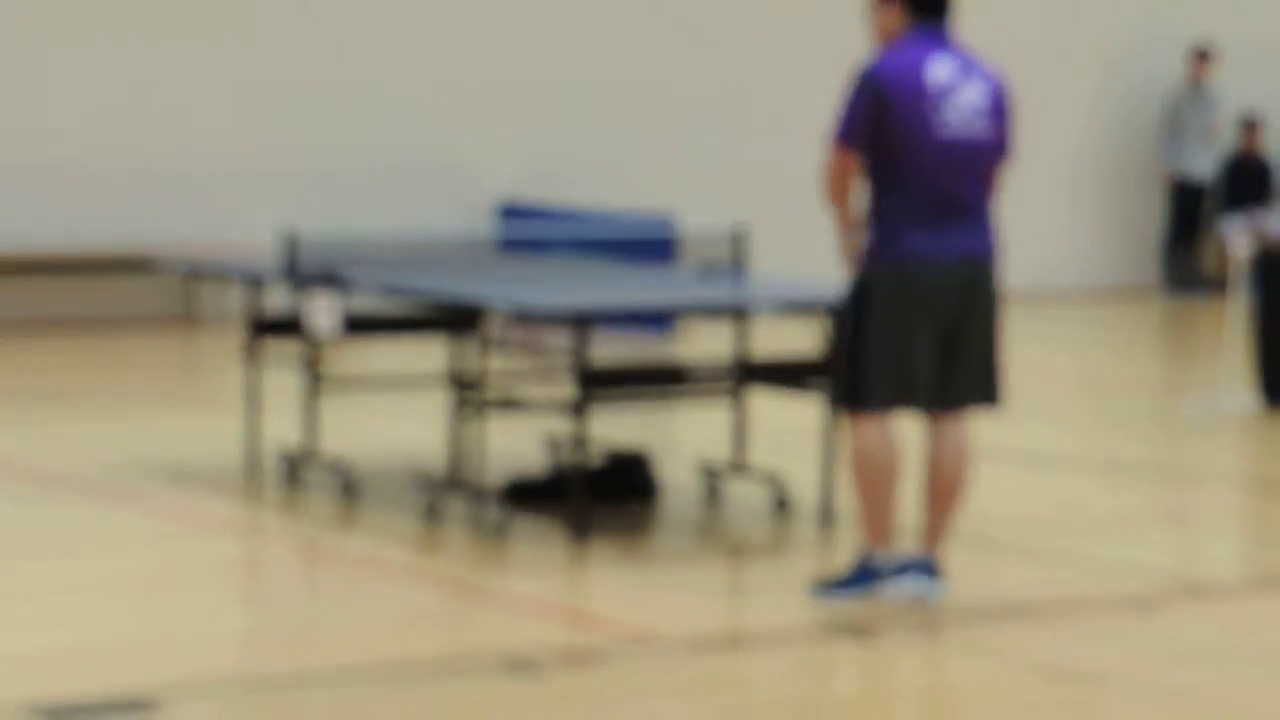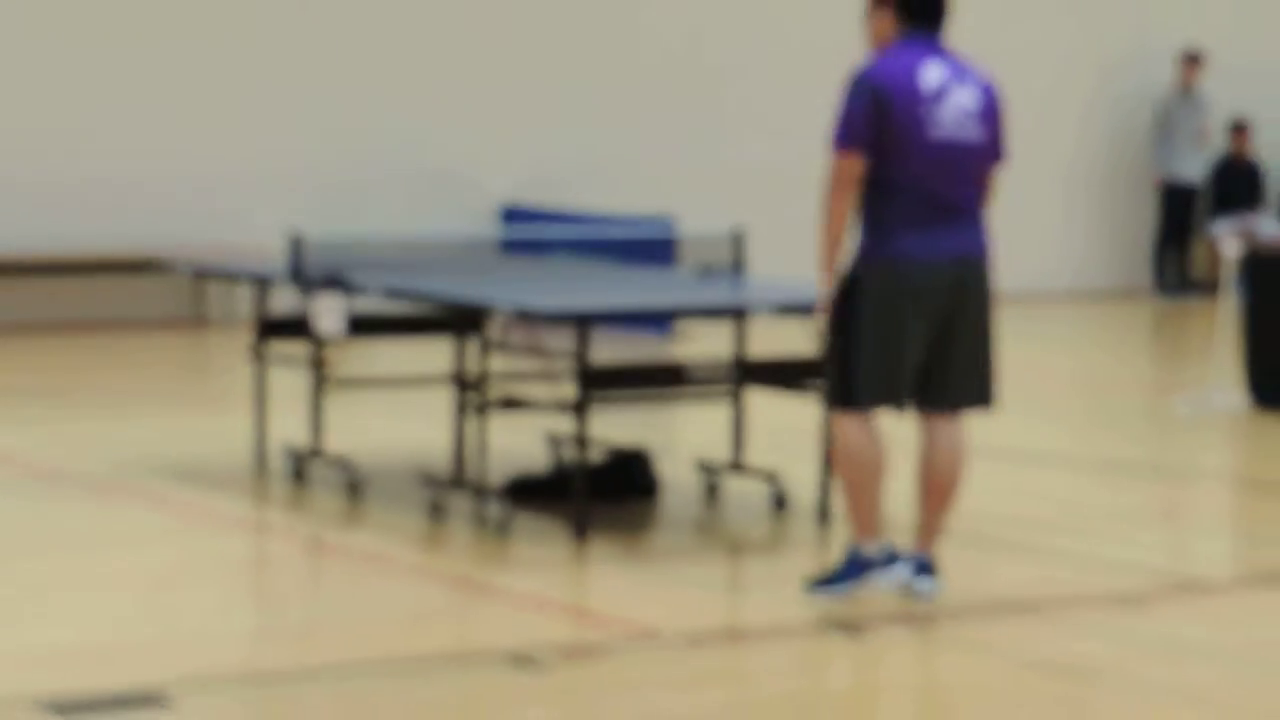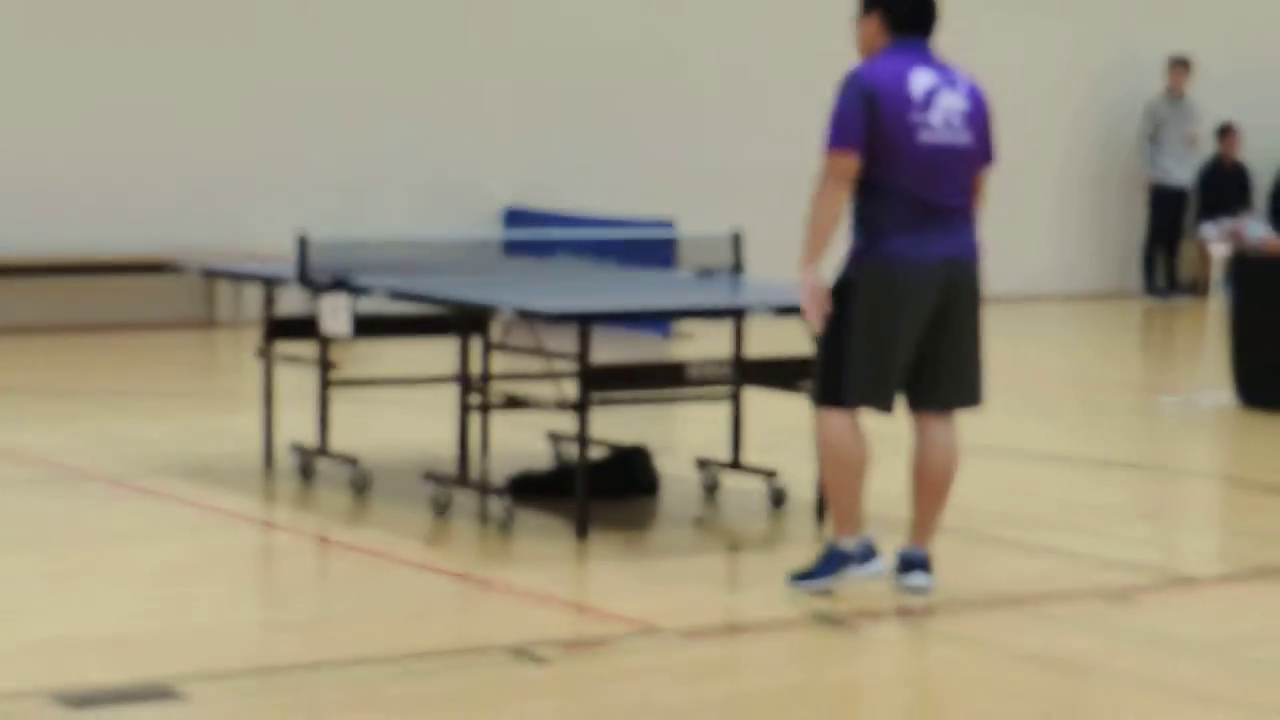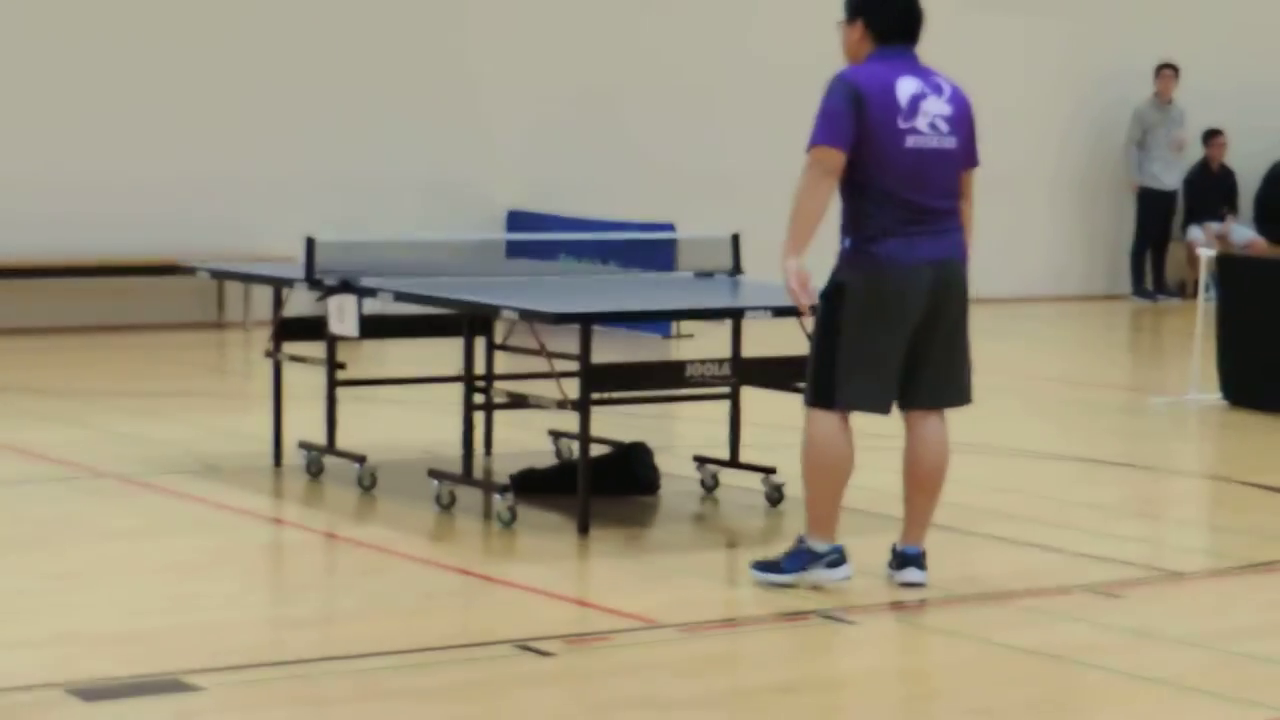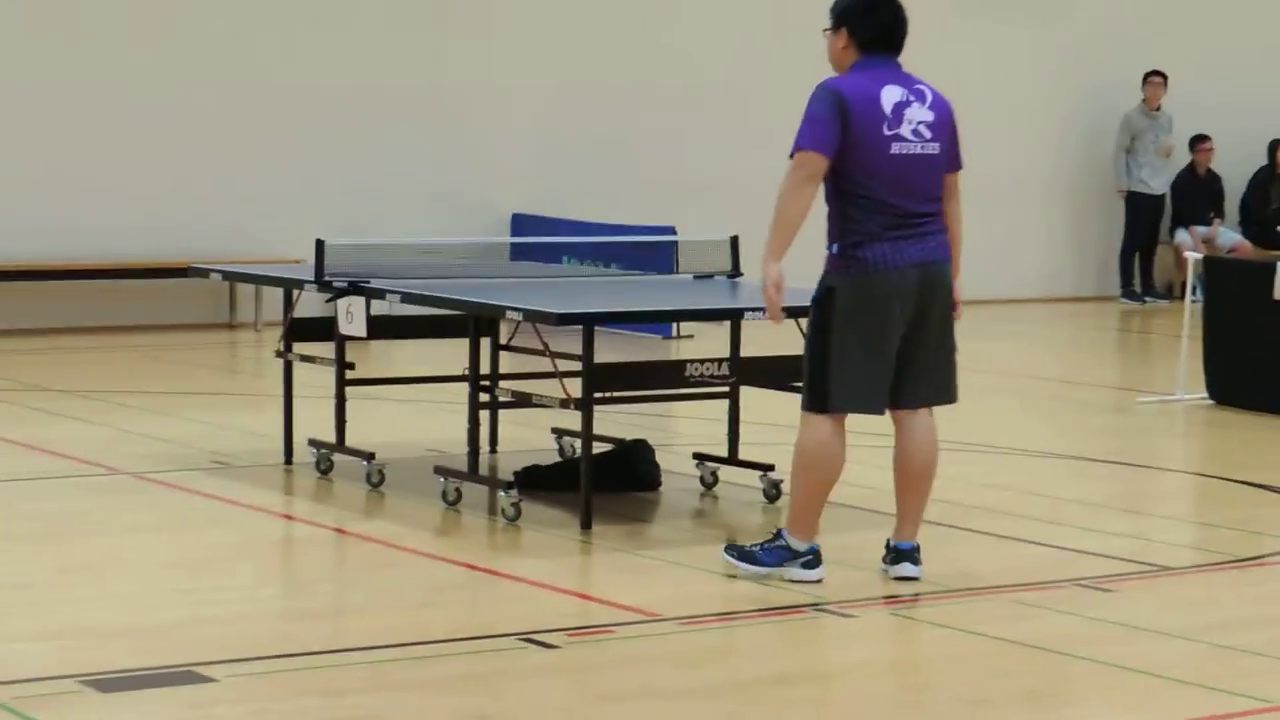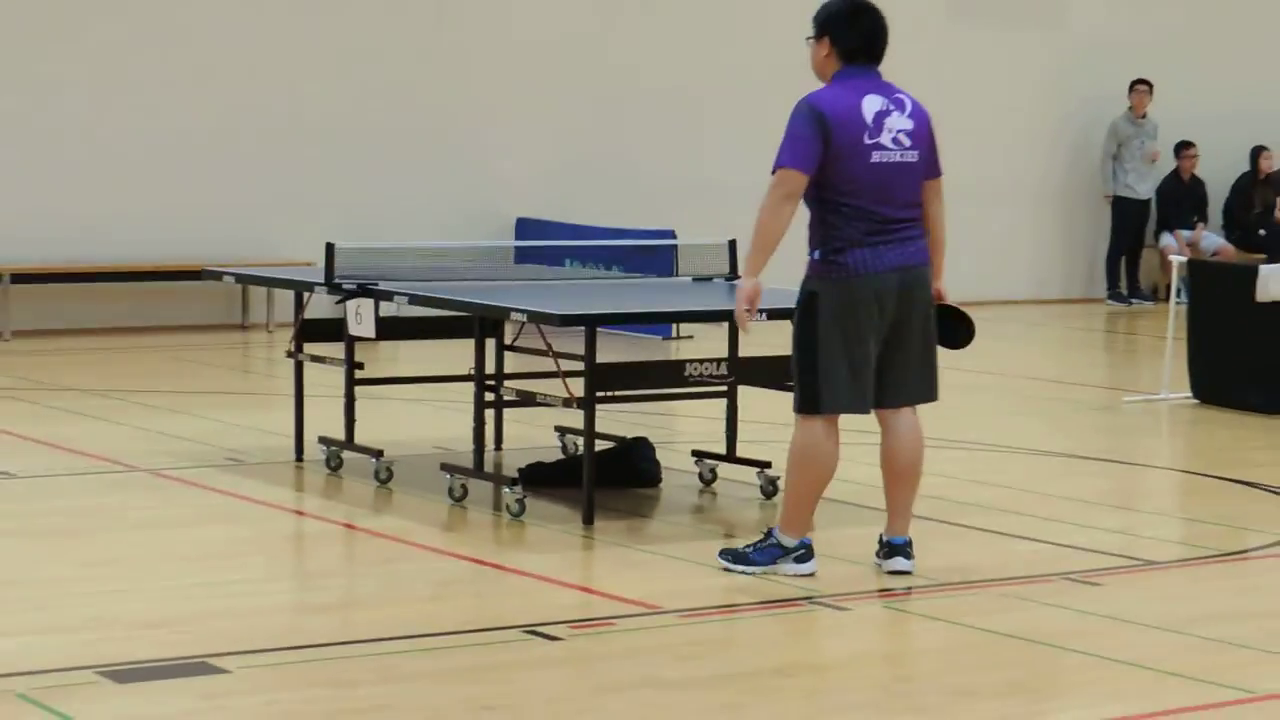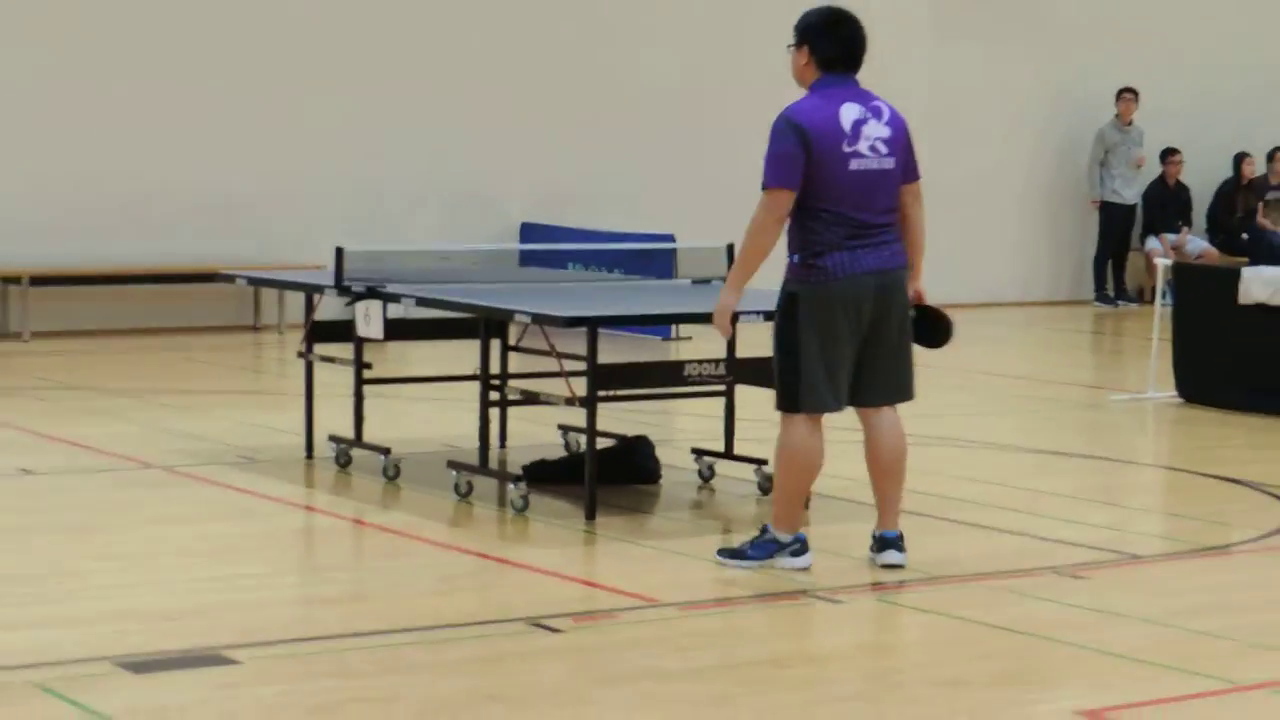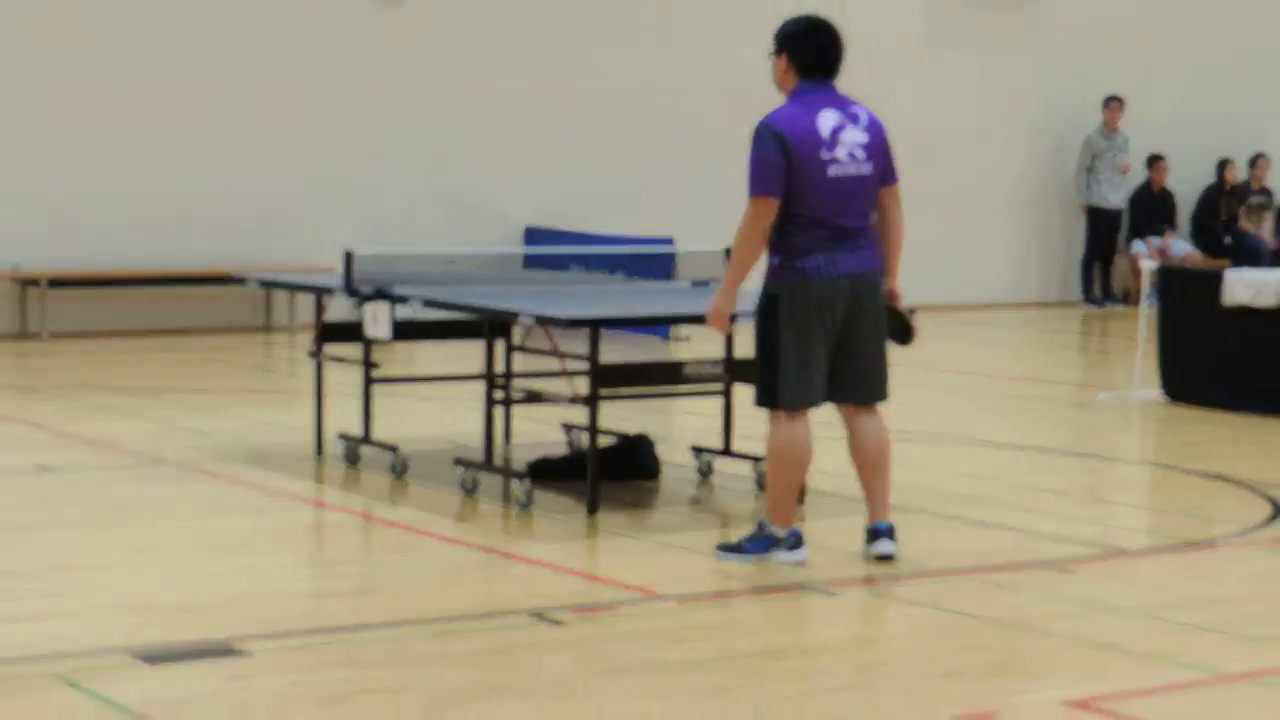
dt=0.1s
person 1, frame 1
left shoulder: (885, 73)
right shoulder: (987, 80)
left elbow: (840, 172)
left wrist: (849, 226)
left hip: (903, 264)
right hip: (971, 260)
left knee: (866, 407)
right knee: (949, 412)
left ankle: (882, 558)
right ankle: (928, 558)
person 1, frame 2
left shoulder: (877, 79)
right shoulder: (978, 86)
left elbow: (847, 179)
left wrist: (828, 268)
left hip: (894, 266)
right hip: (964, 264)
left knee: (851, 404)
right knee: (943, 413)
left ankle: (872, 549)
right ankle: (924, 556)
person 1, frame 3
left shoulder: (867, 83)
right shoulder: (967, 91)
left elbow: (839, 178)
right elbow: (975, 187)
left wrist: (811, 265)
left hip: (887, 268)
right hip: (956, 266)
left knee: (837, 402)
right knee: (936, 413)
left ankle: (850, 544)
right ankle: (918, 554)
person 1, frame 4
left shoulder: (854, 87)
right shoulder: (951, 94)
left elbow: (823, 172)
right elbow: (964, 192)
left wrist: (794, 256)
left hip: (876, 270)
right hip: (942, 269)
left knee: (830, 407)
right knee: (926, 412)
left ankle: (820, 547)
right ankle: (911, 551)
person 1, frame 5
left shoulder: (838, 95)
right shoulder: (934, 101)
left elbow: (805, 177)
right elbow: (950, 195)
left wrist: (773, 260)
right wrist: (952, 273)
left hip: (863, 274)
right hip: (928, 271)
left knee: (824, 411)
right knee: (915, 410)
left ankle: (799, 546)
right ankle: (905, 546)
person 1, frame 6
left shoulder: (819, 109)
right shoulder: (913, 109)
left elbow: (786, 191)
right elbow: (932, 201)
left wrist: (751, 273)
right wrist: (936, 275)
left hip: (845, 279)
right hip: (908, 275)
left knee: (819, 414)
right knee: (900, 410)
left ankle: (791, 542)
right ankle: (898, 541)
person 1, frame 7
left shoulder: (799, 120)
right shoulder: (890, 117)
left elbow: (774, 210)
right elbow: (910, 204)
left wrist: (734, 284)
right wrist: (914, 276)
left hip: (823, 281)
right hip: (884, 278)
left knee: (802, 412)
right knee: (880, 408)
left ankle: (785, 537)
right ankle: (889, 535)
person 1, frame 8
left shoulder: (779, 126)
right shoulder: (867, 122)
left elbow: (760, 218)
right elbow: (890, 205)
left wrist: (726, 288)
right wrist: (887, 275)
left hip: (803, 283)
right hip: (862, 281)
left knee: (791, 410)
right knee: (862, 407)
left ankle: (781, 533)
right ankle: (881, 527)
person 2, frame 1
left shoulder: (1212, 98)
right shoulder: (1180, 97)
right elbow: (1168, 132)
left wrist: (1214, 132)
right wrist: (1169, 167)
left hip: (1203, 173)
right hip: (1182, 174)
left knee: (1194, 226)
right knee: (1179, 226)
left ankle: (1191, 276)
right ankle: (1174, 278)
person 2, frame 2
left shoulder: (1202, 102)
right shoulder: (1169, 101)
right elbow: (1158, 136)
left wrist: (1205, 135)
right wrist: (1160, 171)
left hip: (1194, 177)
right hip: (1173, 178)
left knee: (1185, 231)
right knee: (1169, 230)
left ankle: (1181, 280)
right ankle: (1163, 280)
person 2, frame 3
left shoulder: (1191, 107)
right shoulder: (1156, 105)
right elbow: (1145, 140)
left wrist: (1194, 139)
right wrist: (1149, 174)
left hip: (1183, 180)
right hip: (1162, 181)
left knee: (1175, 235)
right knee: (1158, 233)
left ankle: (1172, 282)
right ankle: (1151, 283)
person 2, frame 4
left shoulder: (1179, 112)
right shoulder: (1143, 110)
right elbow: (1132, 145)
left wrist: (1182, 144)
right wrist: (1136, 179)
left hip: (1172, 184)
right hip: (1150, 184)
left knee: (1163, 238)
right knee: (1145, 236)
left ankle: (1160, 284)
right ankle: (1139, 286)
person 2, frame 5
left shoulder: (1167, 119)
right shoulder: (1131, 117)
right elbow: (1120, 151)
left wrist: (1169, 150)
right wrist: (1122, 185)
left hip: (1159, 189)
right hip: (1137, 189)
left knee: (1151, 242)
right knee: (1133, 240)
left ankle: (1148, 286)
right ankle: (1127, 288)
person 2, frame 6
left shoulder: (1153, 126)
right shoulder: (1118, 124)
right elbow: (1107, 158)
left wrist: (1155, 156)
right wrist: (1109, 190)
left hip: (1145, 194)
right hip: (1124, 194)
left knee: (1137, 245)
right knee: (1119, 243)
left ankle: (1134, 288)
right ankle: (1113, 290)
person 2, frame 7
left shoulder: (1139, 133)
right shoulder: (1105, 131)
right elbow: (1094, 164)
left wrist: (1141, 161)
right wrist: (1096, 195)
left hip: (1131, 199)
right hip: (1111, 199)
left knee: (1123, 249)
right knee: (1106, 247)
left ankle: (1120, 290)
right ankle: (1100, 292)
person 2, frame 8
left shoulder: (1124, 139)
right shoulder: (1092, 139)
right elbow: (1082, 170)
left wrist: (1126, 167)
right wrist: (1084, 200)
left hip: (1117, 204)
right hip: (1098, 204)
left knee: (1109, 251)
right knee: (1094, 250)
left ankle: (1107, 292)
right ankle: (1088, 293)
